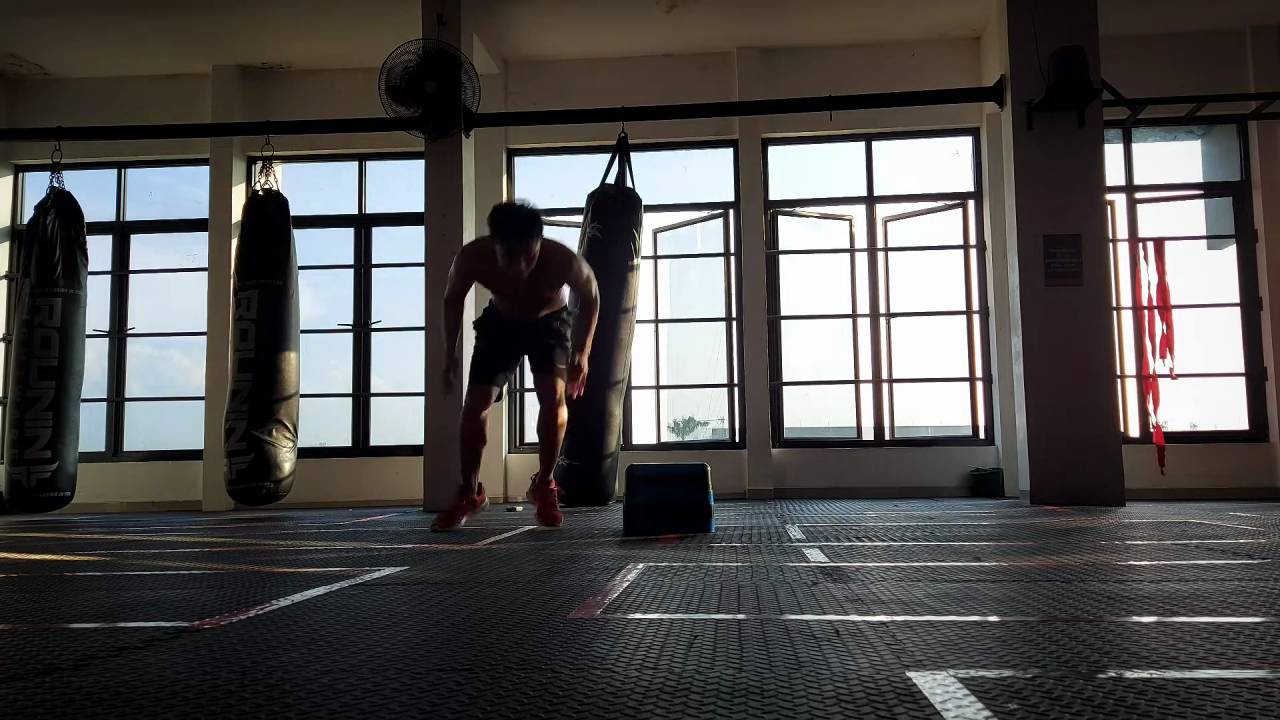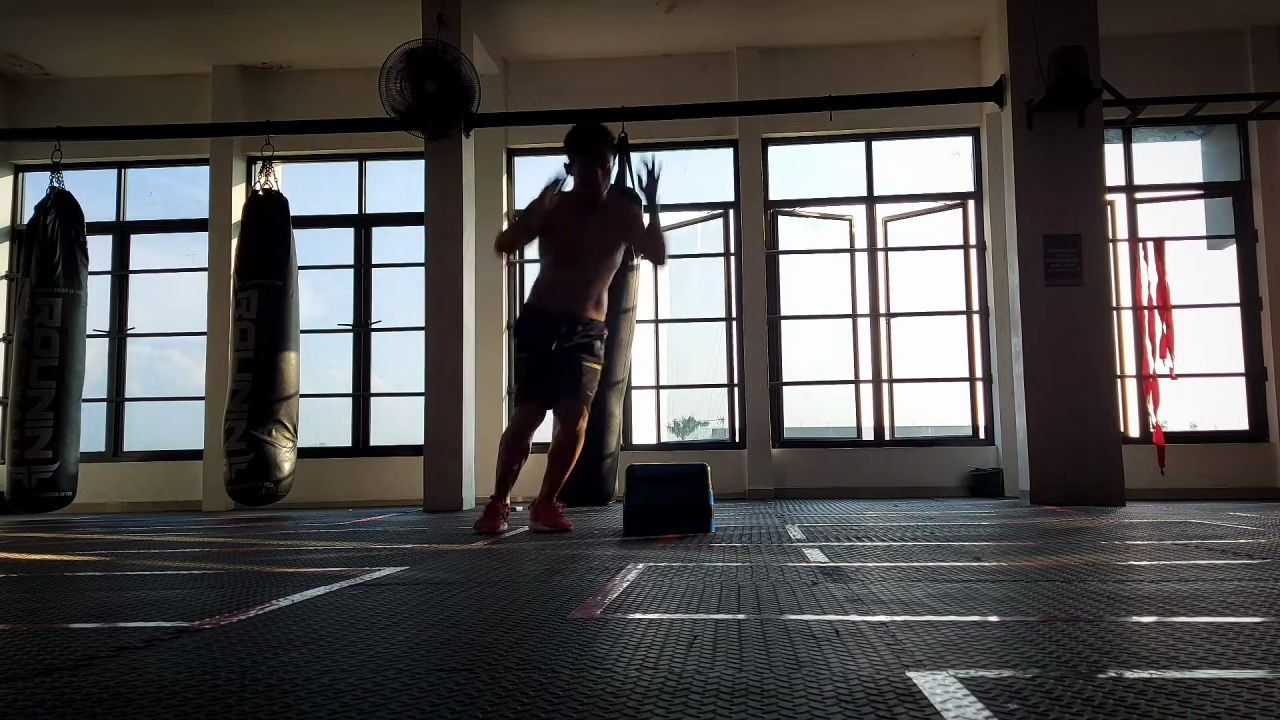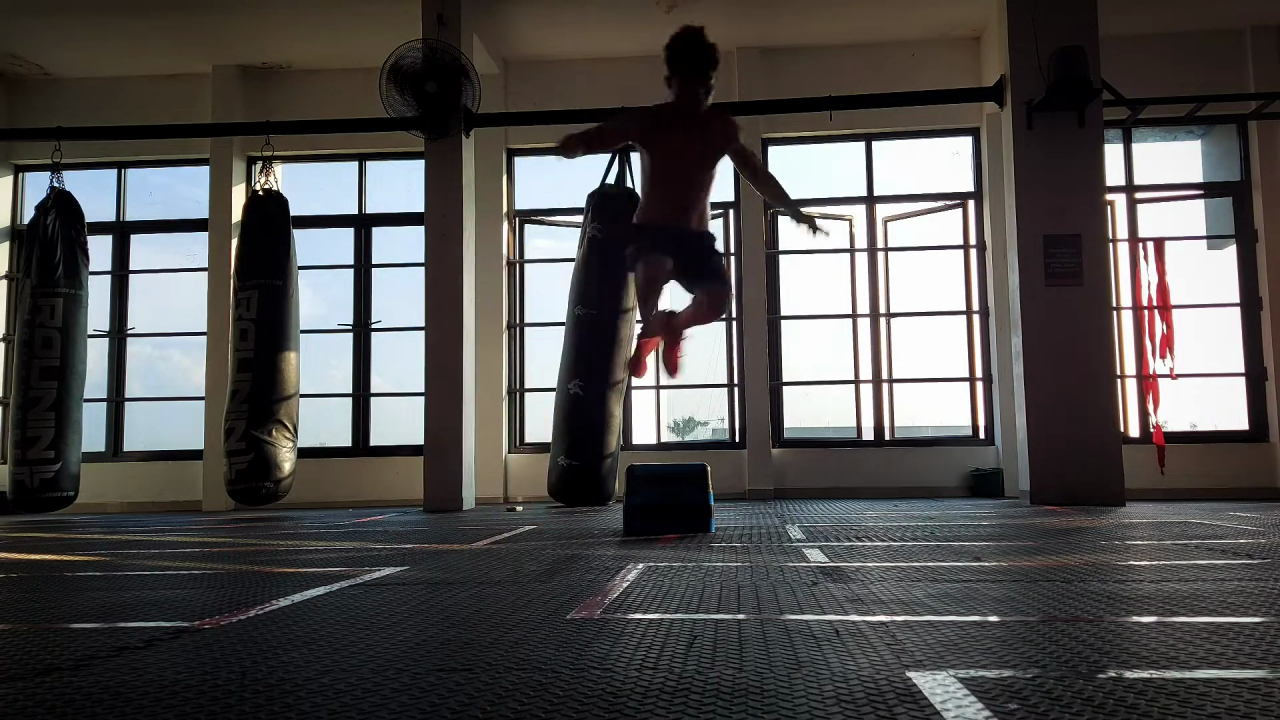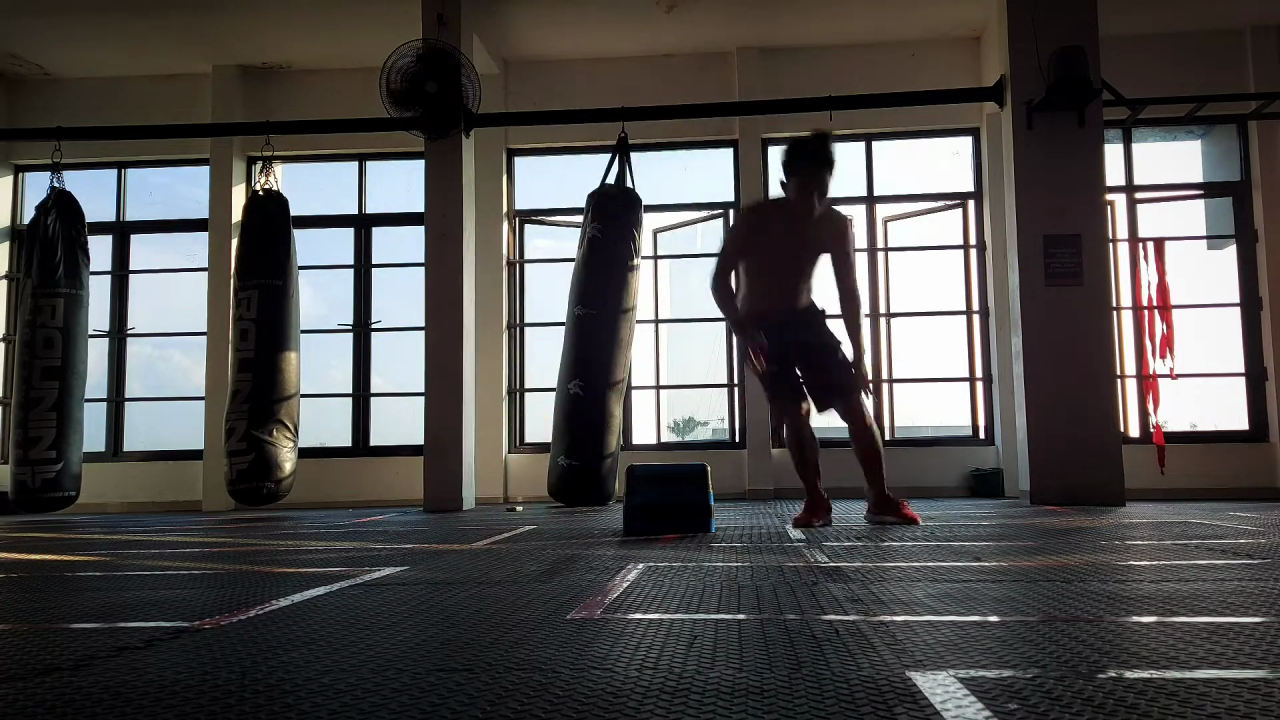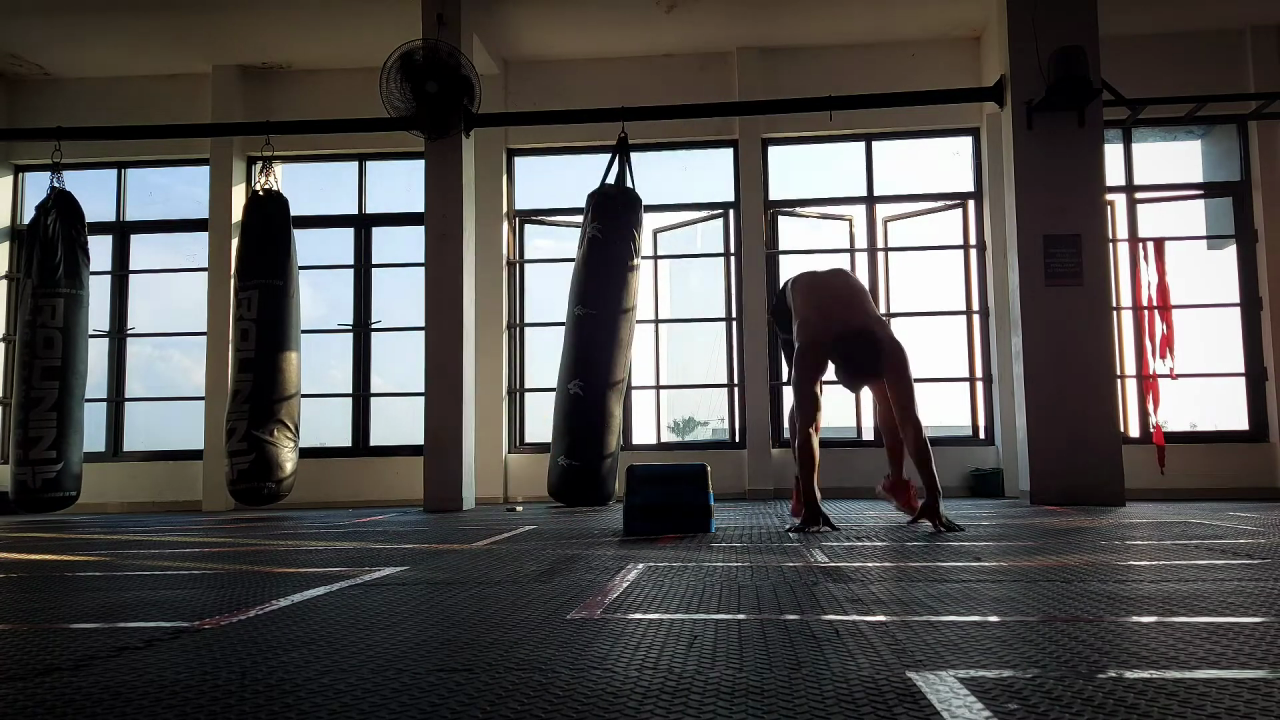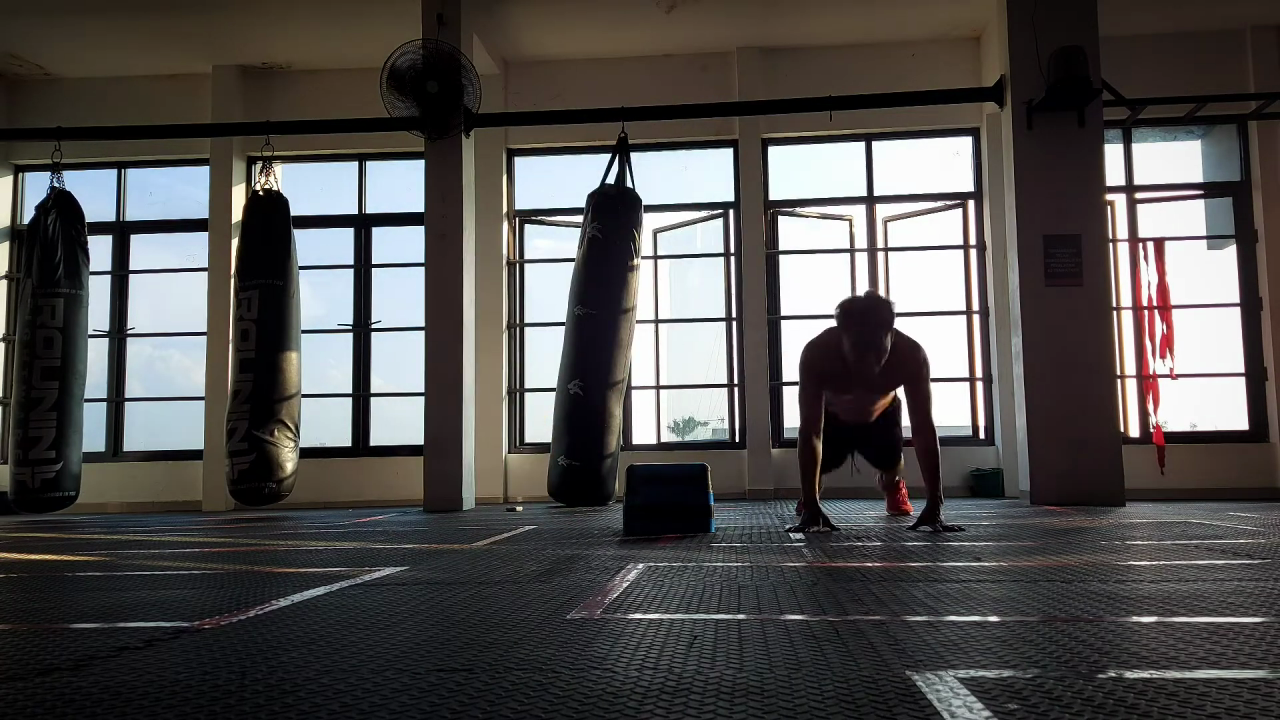
dt=0.3s
person 1, frame 1
left shoulder: (563, 260)
right shoulder: (475, 256)
left elbow: (591, 296)
right elbow: (452, 298)
left wrist: (582, 352)
right wrist: (451, 354)
left hip: (550, 324)
right hip: (501, 323)
left knee: (553, 399)
right knee: (474, 405)
left ankle: (545, 486)
right ankle: (469, 494)
person 1, frame 2
left shoulder: (626, 211)
right shoulder: (550, 206)
left elbow: (658, 257)
right elbow: (504, 246)
left wrist: (652, 207)
right wrist: (540, 210)
left hip: (587, 328)
right hip: (539, 321)
left knee: (575, 417)
right knee: (527, 416)
left ankle: (545, 503)
right ankle: (498, 502)
person 1, frame 3
left shoulder: (722, 125)
right shoulder: (647, 121)
left elbow: (755, 172)
right elbow: (590, 142)
left wrist: (789, 205)
right wrist: (572, 145)
left hip: (696, 237)
right hip: (649, 231)
left knee: (718, 301)
right knee: (654, 270)
left ankle: (671, 326)
right ankle: (651, 326)
person 1, frame 4
left shoulder: (837, 226)
right shoulder: (755, 219)
left elbow: (848, 292)
right elbow: (721, 279)
left wrist: (858, 356)
right wrist: (742, 328)
left hip: (805, 319)
right hip: (759, 326)
left knee: (855, 406)
right knee: (795, 411)
left ankle: (880, 499)
right ankle: (815, 500)
person 1, frame 5
left shoulder: (890, 350)
right shoulder: (810, 349)
left elbow: (910, 423)
right elbow: (804, 426)
left wrist: (933, 499)
right wrist: (813, 505)
left knee: (887, 395)
right knee: (810, 404)
left ankle: (896, 481)
right ankle: (803, 494)
person 1, frame 6
left shoulder: (910, 354)
right shoulder: (817, 354)
left elbow: (923, 430)
right elbow: (810, 433)
left wrist: (934, 506)
right wrist: (811, 506)
left hip: (878, 417)
right hip: (834, 419)
left ankle: (891, 484)
